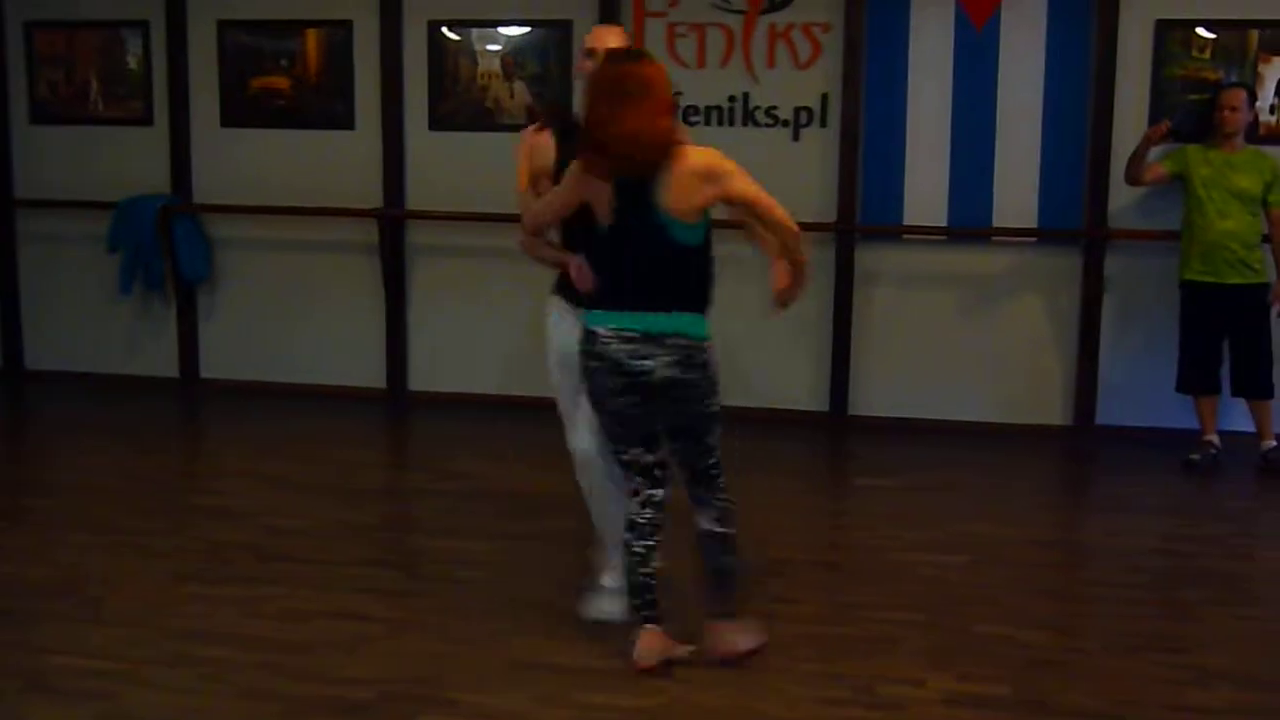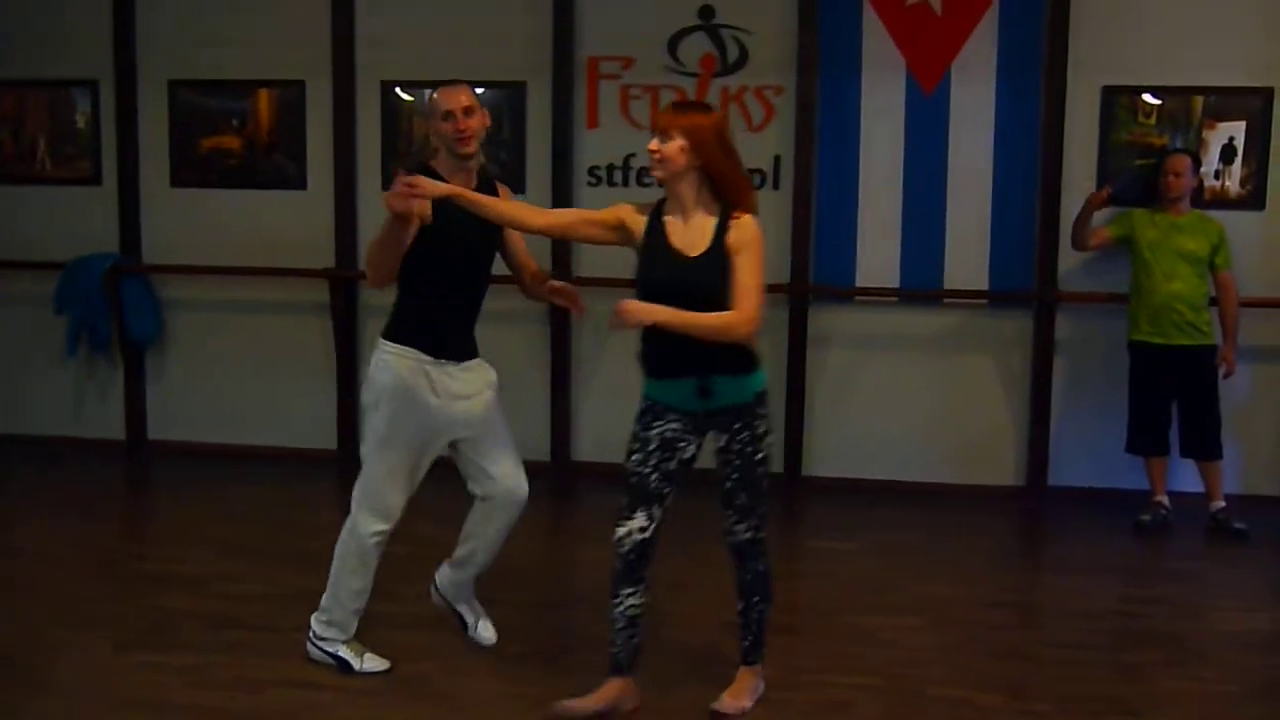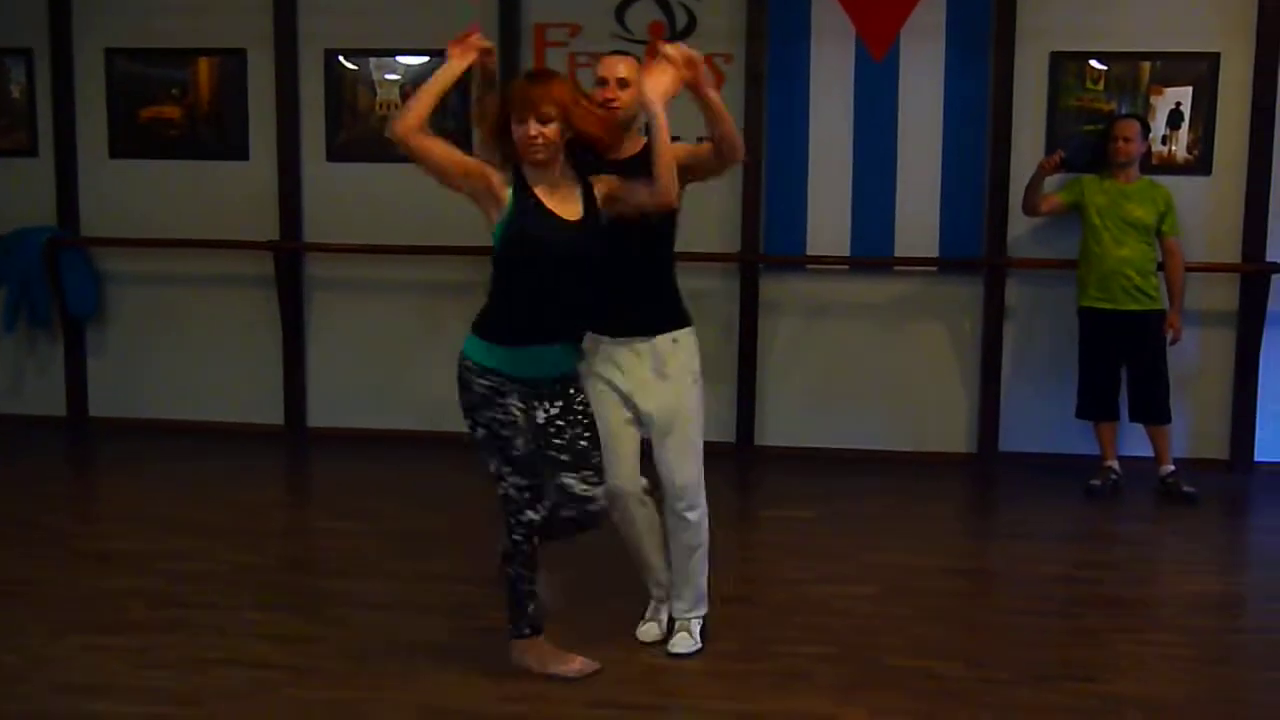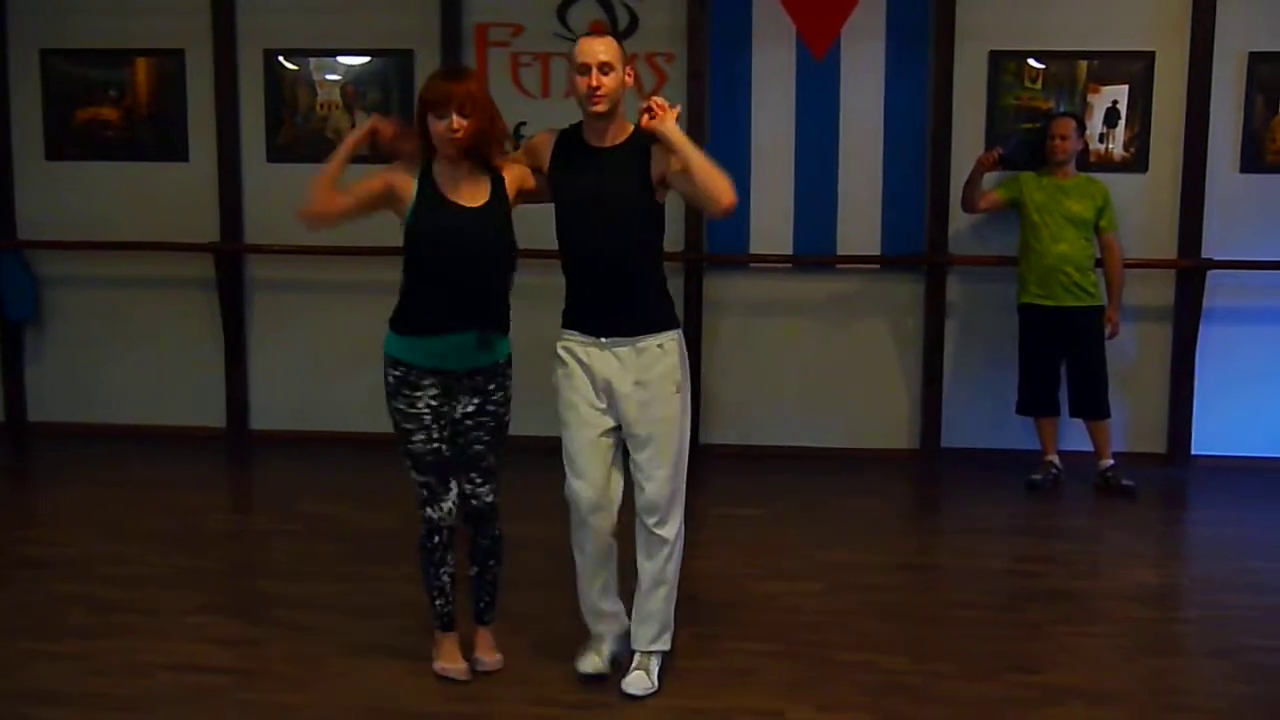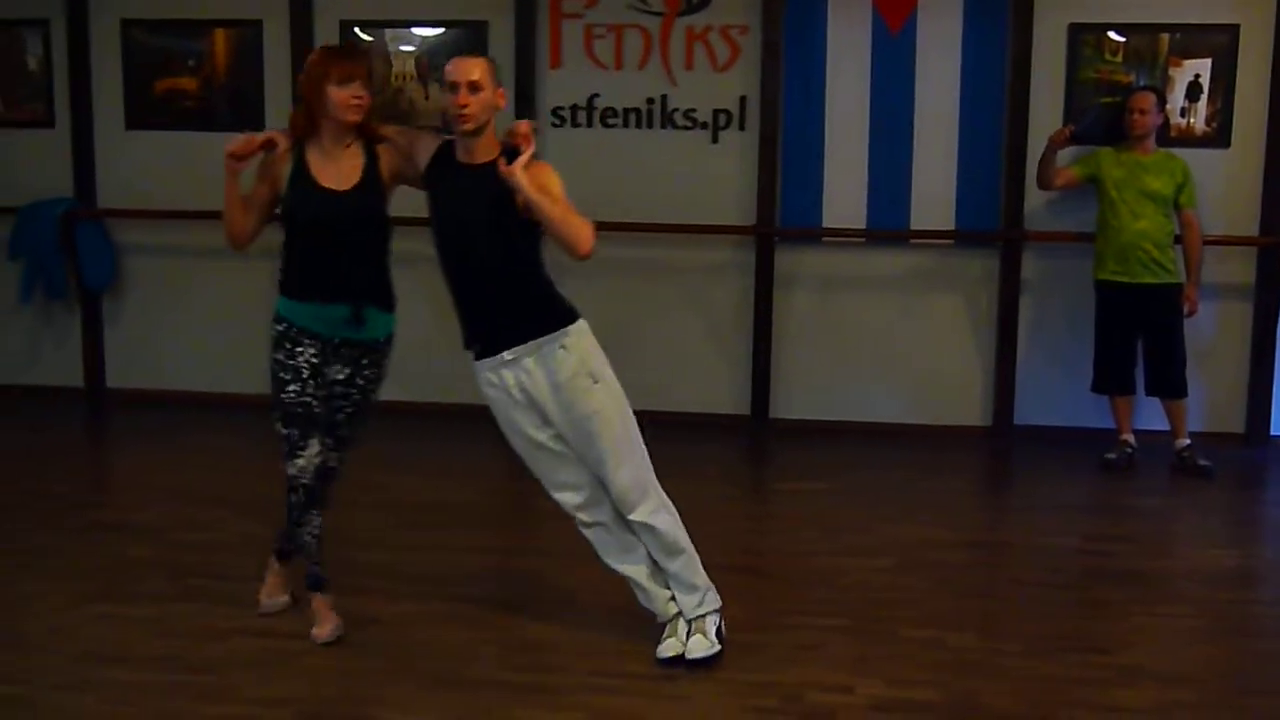
dt=1s
person 1, frame 1
left shoulder: (593, 172)
right shoulder: (698, 166)
left elbow: (532, 218)
right elbow: (784, 227)
right wrist: (793, 272)
left hip: (604, 347)
right hip: (674, 350)
left knee: (643, 487)
right knee: (707, 488)
left ankle: (648, 632)
right ankle: (727, 622)
person 1, frame 2
left shoulder: (740, 229)
right shoulder: (639, 222)
left elbow: (742, 326)
right elbow: (540, 221)
left wrist: (655, 314)
right wrist: (453, 192)
left hip: (735, 402)
right hip: (666, 405)
left knee: (745, 541)
right knee: (632, 540)
left ankle: (751, 669)
person 1, frame 3
left shoulder: (598, 193)
right shoulder: (496, 185)
left elbow: (665, 198)
right elbow: (406, 131)
left wrist: (657, 112)
right wrist: (456, 65)
left hip: (559, 378)
right hip: (491, 374)
left knee: (590, 499)
right knee: (528, 510)
right ankle: (526, 638)
person 1, frame 4
left shoulder: (508, 178)
right shoulder: (407, 180)
right elbow: (315, 211)
right wrist: (353, 143)
left hip: (486, 365)
right hip: (416, 365)
left knee: (483, 501)
right knee: (439, 504)
left ankle: (484, 624)
right ankle: (446, 630)
person 1, frame 5
left shoulder: (384, 158)
right shoulder: (286, 155)
right elbow: (239, 238)
right wrist: (234, 172)
left hip: (370, 329)
right hip: (300, 327)
left knee: (329, 462)
right knee: (305, 463)
left ankle: (281, 559)
right ankle: (320, 596)
person 2, frame 1
right shoulder: (546, 141)
right elbow: (526, 235)
left wrist: (774, 248)
right wrist: (562, 259)
right hip: (572, 312)
left knee: (613, 446)
right knee: (584, 450)
left ankle: (618, 573)
right ankle: (617, 555)
person 2, frame 2
left shoulder: (498, 194)
right shoulder: (417, 193)
left elbow: (527, 279)
right elbow: (378, 274)
left wrist: (553, 289)
right wrist: (399, 224)
left hip: (469, 367)
right hip: (406, 365)
left knee: (508, 490)
right knee: (377, 508)
left ankle: (456, 585)
right ankle: (330, 633)
person 2, frame 3
left shoulder: (667, 163)
right shoulder: (571, 161)
left elbow: (730, 153)
left wrist: (702, 90)
left hip: (662, 344)
right hip: (596, 347)
left knee: (682, 487)
right knee: (622, 484)
left ankle: (689, 610)
right ankle: (660, 589)
person 2, frame 4
left shoulder: (656, 151)
right shoulder: (548, 149)
left elbow: (723, 202)
left wrist: (671, 135)
left hip: (652, 346)
right hip: (580, 347)
left knee: (658, 502)
right knee: (587, 497)
left ankle: (650, 644)
right ankle: (604, 625)
person 2, frame 5
left shoulder: (527, 171)
right shoulder: (431, 158)
left elbow: (581, 243)
left wrist: (520, 181)
left hip: (559, 345)
right hip: (496, 365)
left knee: (632, 484)
right knee: (580, 497)
left ankle: (701, 604)
right ankle: (670, 610)
person 3, frame 1
right shoulder: (1190, 156)
right elbow: (1136, 178)
right wrist: (1146, 144)
right hip: (1199, 281)
right knee: (1200, 365)
right ankle: (1209, 441)
person 3, frame 2
left shoulder: (1210, 229)
right shoulder: (1136, 221)
left elbow: (1226, 288)
right elbow: (1082, 243)
left wrist: (1229, 343)
right wrist: (1088, 209)
left hip: (1197, 344)
right hip: (1148, 343)
left knee: (1204, 428)
right knee: (1150, 426)
left ankle: (1218, 506)
right ankle: (1160, 502)
person 3, frame 3
left shoulder: (1159, 195)
right shoulder: (1086, 187)
left elbow: (1173, 255)
right elbow: (1033, 208)
left wrist: (1176, 310)
right wrist: (1040, 175)
left hip: (1146, 310)
right hip: (1097, 309)
left knee: (1153, 393)
right knee: (1100, 392)
left ankle: (1167, 471)
right ankle: (1110, 467)
person 3, frame 4
left shoulder: (1096, 191)
right shoulder: (1024, 184)
left elbow: (1111, 250)
right elbow: (972, 205)
left wrist: (1114, 305)
right wrist: (978, 172)
left hip: (1084, 306)
right hip: (1036, 305)
left knee: (1092, 389)
right knee: (1040, 388)
left ankle: (1106, 466)
right ankle: (1050, 462)
person 3, frame 5
left shoulder: (1176, 167)
right shoulder: (1102, 160)
left elbow: (1191, 227)
right elbow: (1049, 183)
left wrist: (1193, 283)
right wrist: (1051, 150)
left hip: (1163, 283)
right hip: (1114, 282)
left knee: (1170, 368)
right knee: (1116, 366)
left ankle: (1182, 446)
right ankle: (1126, 442)
